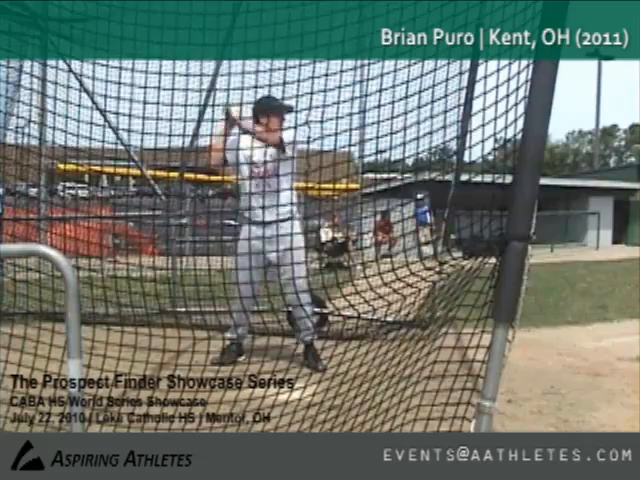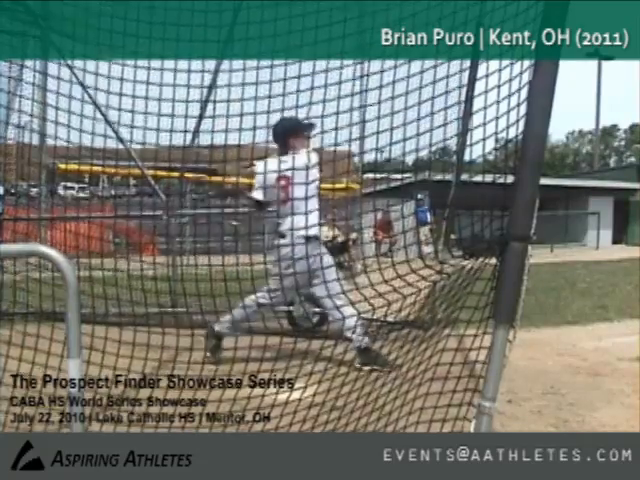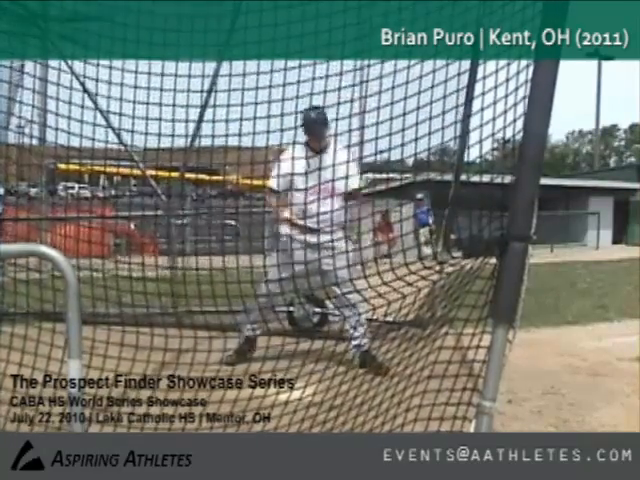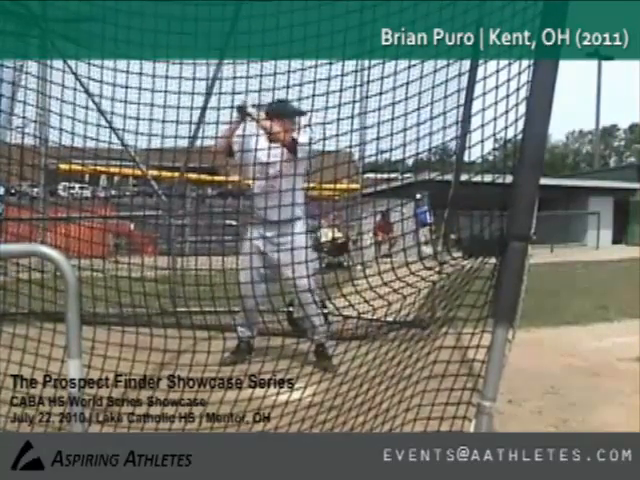
dt=1s
person 1, frame 1
left shoulder: (287, 140)
right shoulder: (240, 144)
left elbow: (270, 139)
right elbow: (215, 162)
left wrist: (239, 123)
right wrist: (224, 128)
left hip: (285, 227)
right hip: (252, 228)
left knee: (297, 287)
right knee: (244, 287)
left ankle: (308, 346)
right ankle: (235, 342)
person 1, frame 2
left shoulder: (265, 167)
right shoulder: (309, 158)
left elbow: (259, 204)
right hip: (298, 243)
left knee: (332, 292)
right knee: (271, 296)
left ankle: (363, 348)
right ankle: (218, 332)
person 1, frame 3
left shoulder: (341, 156)
right shoulder: (290, 157)
left elbow: (351, 195)
right elbow: (273, 193)
right wrist: (284, 218)
left hip: (331, 235)
right hip: (294, 233)
left knee: (345, 291)
right knee: (270, 287)
left ankle: (363, 350)
right ankle: (248, 341)
person 1, frame 4
left shoulder: (299, 145)
right shoulder: (251, 142)
left elbow: (281, 137)
right elbow: (222, 147)
left wrist: (254, 115)
right wrist: (239, 121)
left hip: (291, 228)
right hip: (259, 227)
left knee: (304, 288)
right knee: (249, 288)
left ankle: (320, 345)
right ankle: (245, 342)
